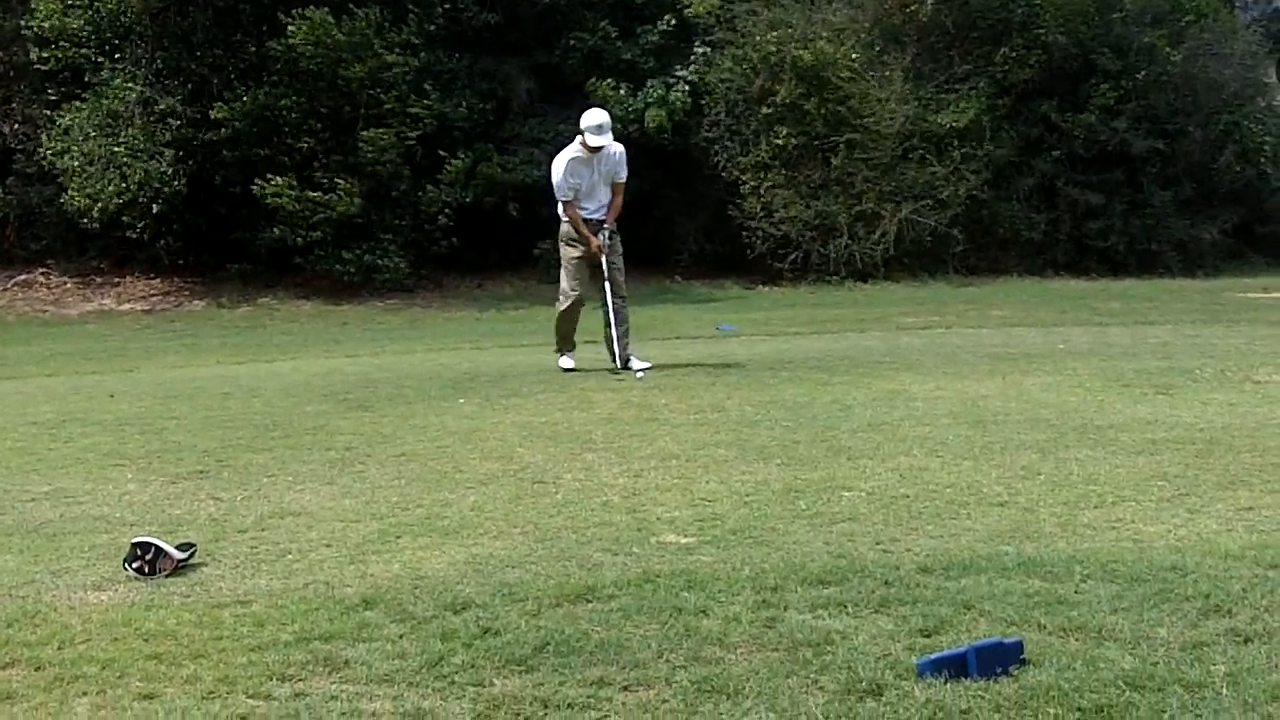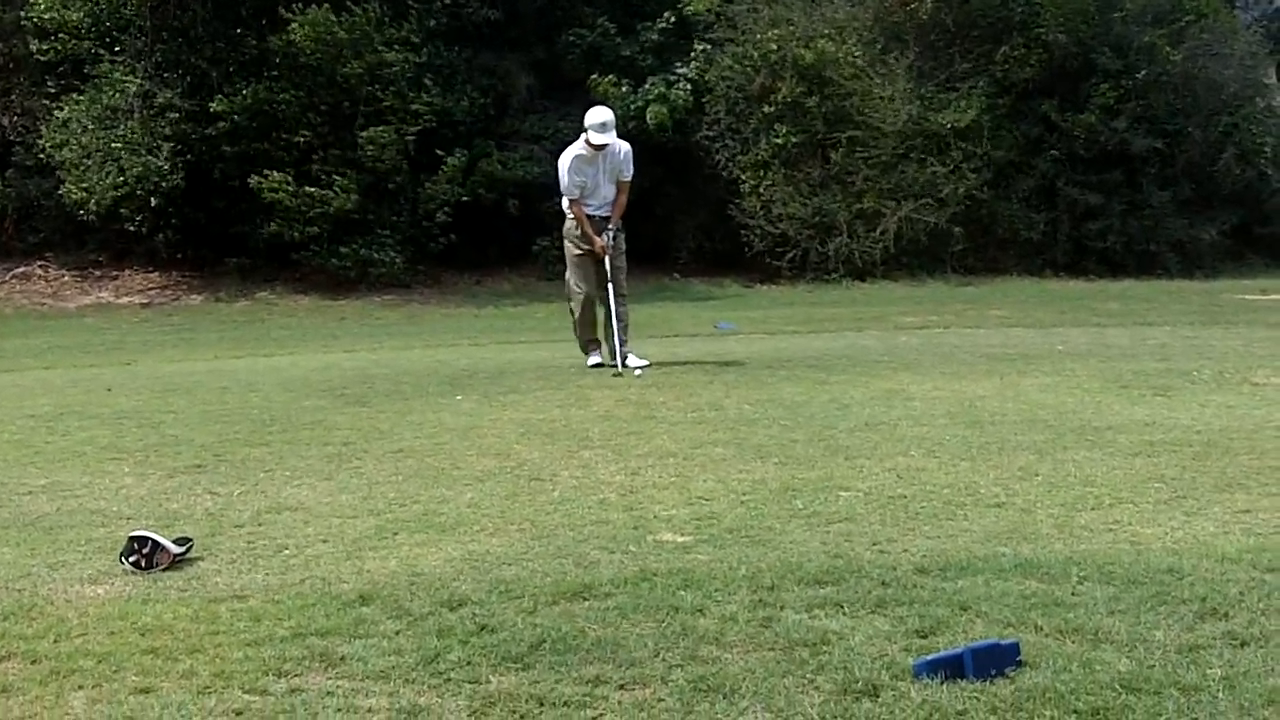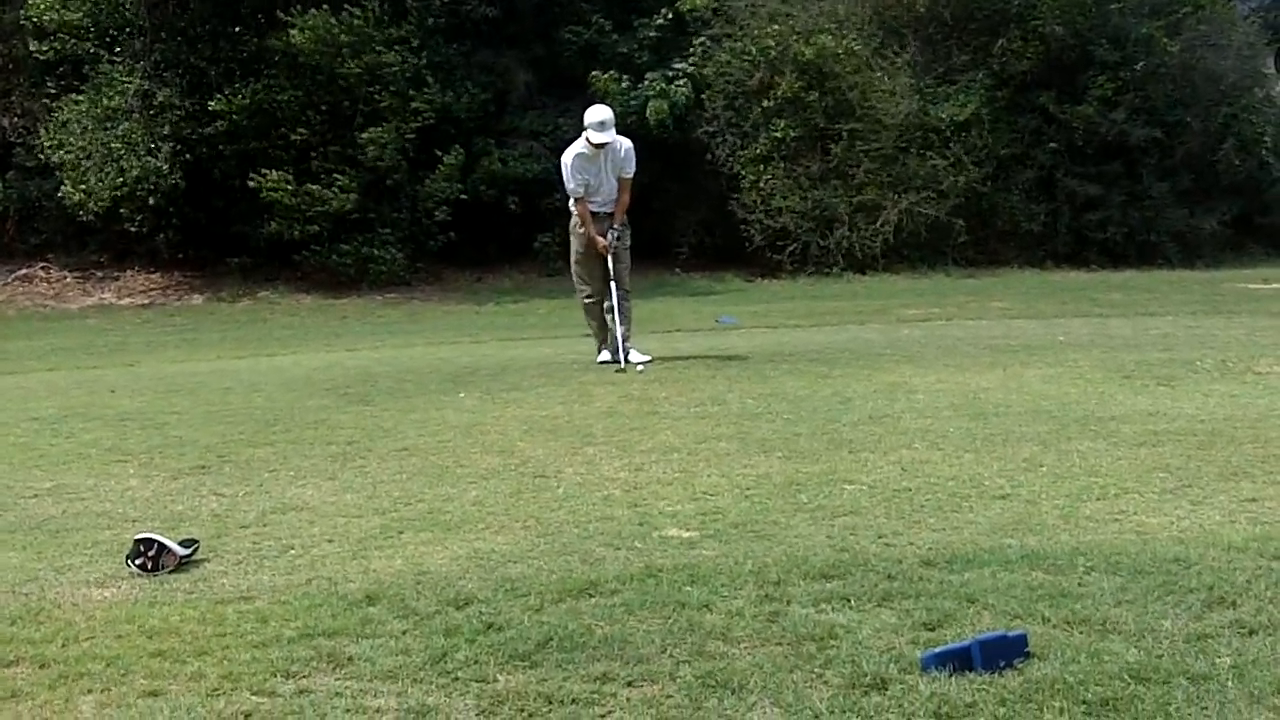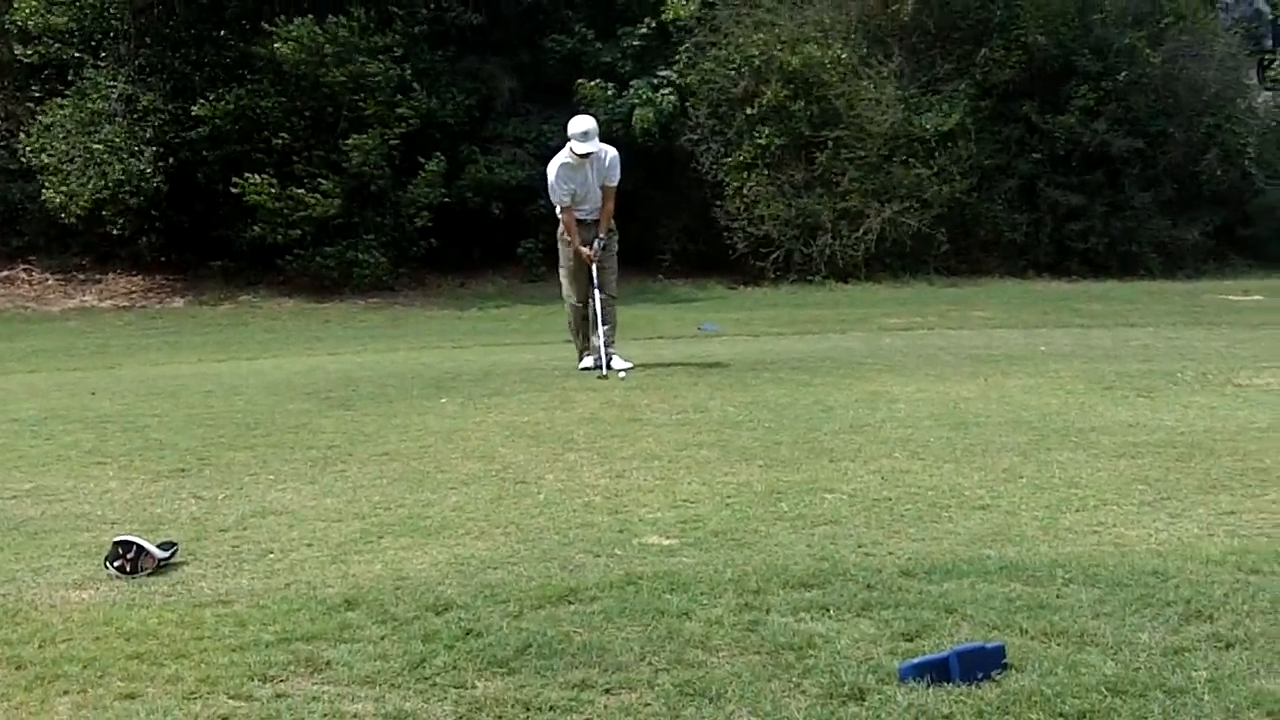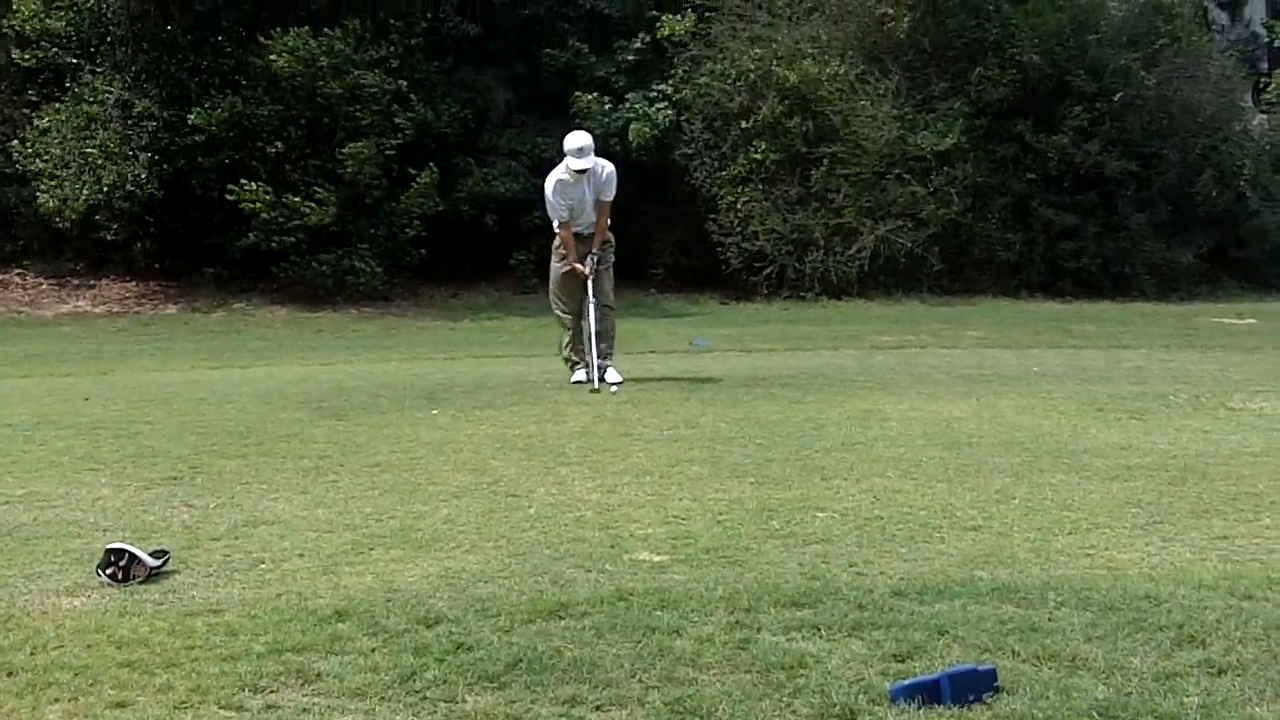
dt=0.1s
person 1, frame 1
left shoulder: (617, 152)
right shoulder: (565, 160)
left elbow: (617, 195)
right elbow: (568, 205)
left wrist: (606, 229)
right wrist: (588, 238)
left hip: (606, 226)
right hip: (575, 230)
left knee: (616, 292)
right knee: (574, 294)
left ankle: (622, 354)
right ankle: (565, 349)
person 1, frame 2
left shoulder: (623, 150)
right shoulder: (570, 158)
left elbow: (622, 193)
right elbow: (574, 203)
left wrist: (610, 228)
right wrist: (593, 238)
left hip: (610, 224)
right hip: (580, 226)
left knee: (617, 290)
right knee: (583, 292)
left ankle: (620, 352)
right ankle: (591, 348)
person 1, frame 3
left shoulder: (624, 147)
right shoulder: (572, 157)
left elbow: (624, 192)
right elbow: (579, 201)
left wrist: (615, 228)
right wrist: (594, 236)
left hip: (615, 219)
right hip: (585, 221)
left knee: (620, 286)
right knee: (590, 290)
left ankle: (623, 345)
right ankle: (604, 345)
person 1, frame 4
left shoulder: (609, 155)
right shoulder: (558, 166)
left elbow: (608, 200)
right elbow: (566, 211)
left wrist: (601, 237)
right wrist: (578, 247)
left hip: (603, 226)
right hip: (572, 228)
left knee: (606, 292)
right knee: (576, 296)
left ankle: (607, 351)
right ankle: (586, 352)
person 1, frame 5
left shoulder: (606, 170)
right shoulder: (555, 181)
left elbow: (603, 215)
right elbow: (563, 225)
left wrist: (593, 253)
right wrist: (574, 262)
left hip: (599, 239)
right hip: (568, 241)
left knee: (604, 302)
right knee: (567, 307)
left ankle: (605, 363)
right ankle: (578, 365)
